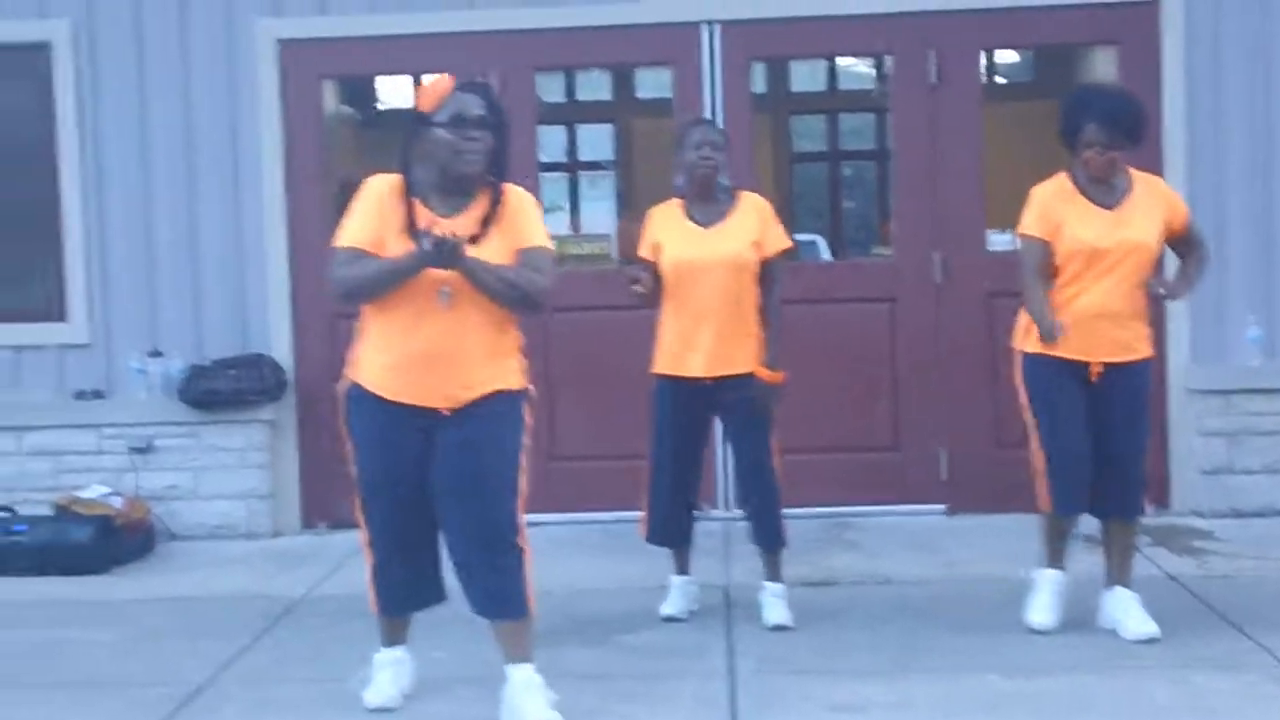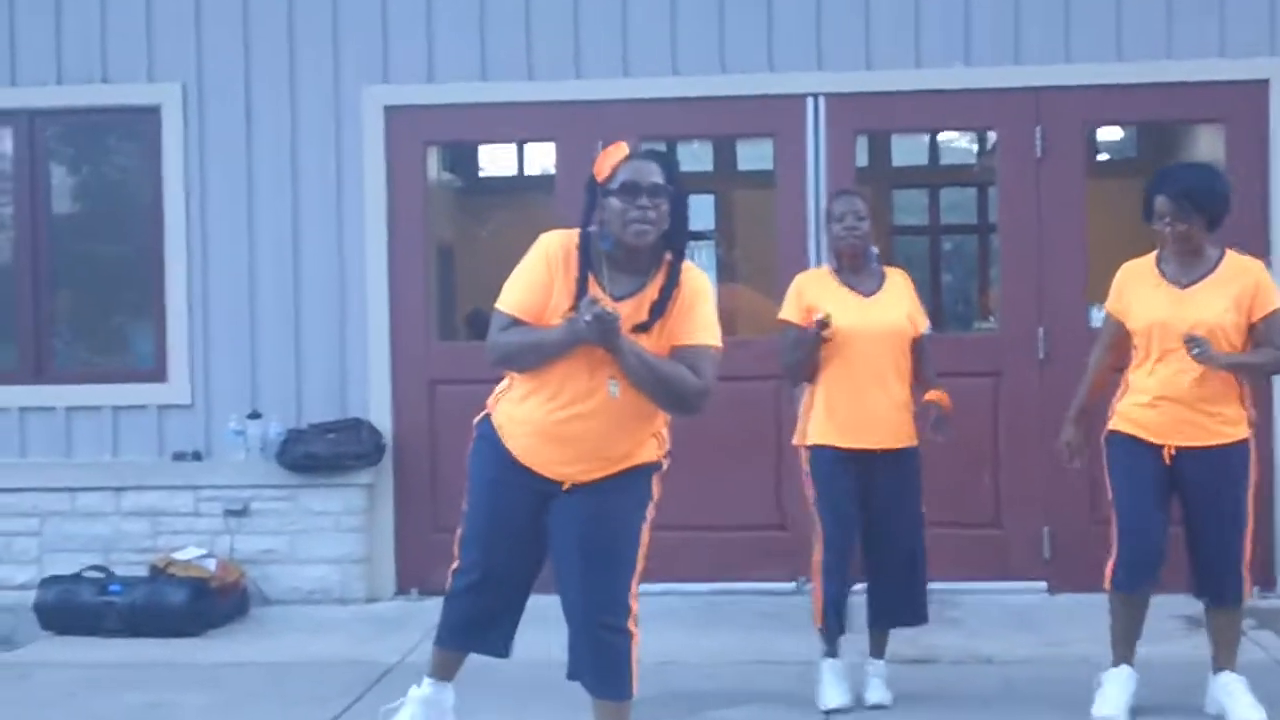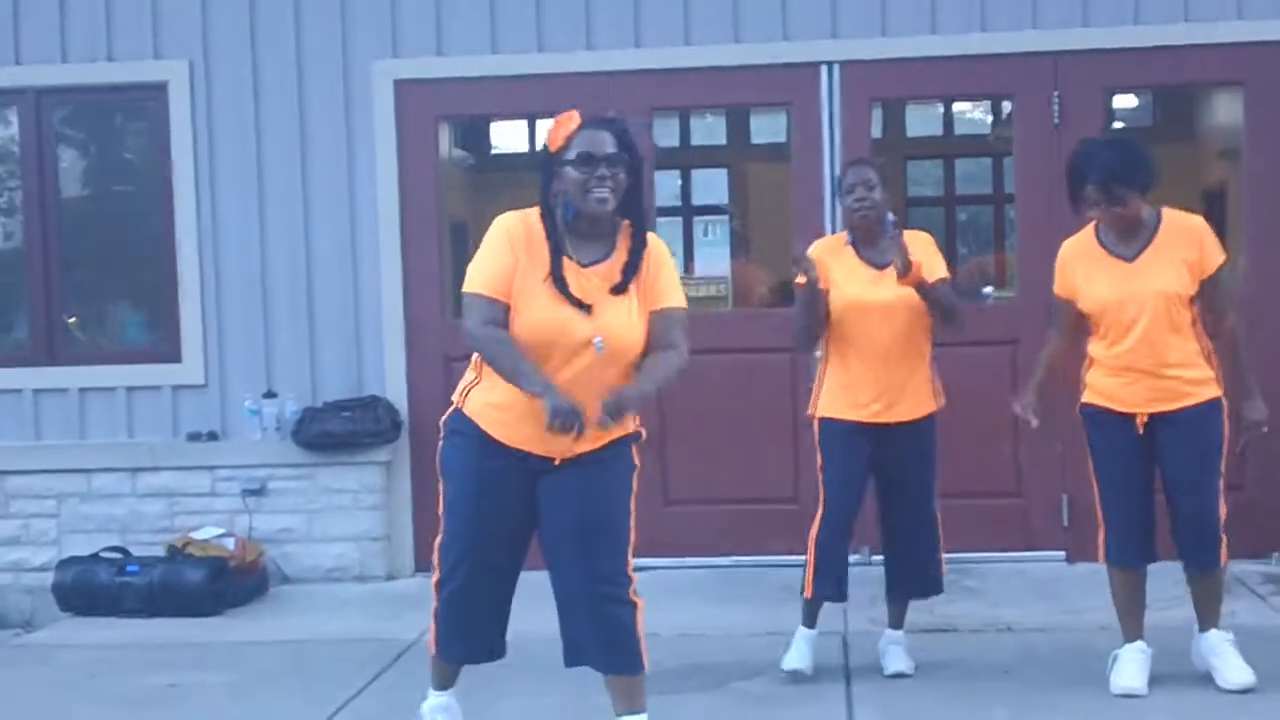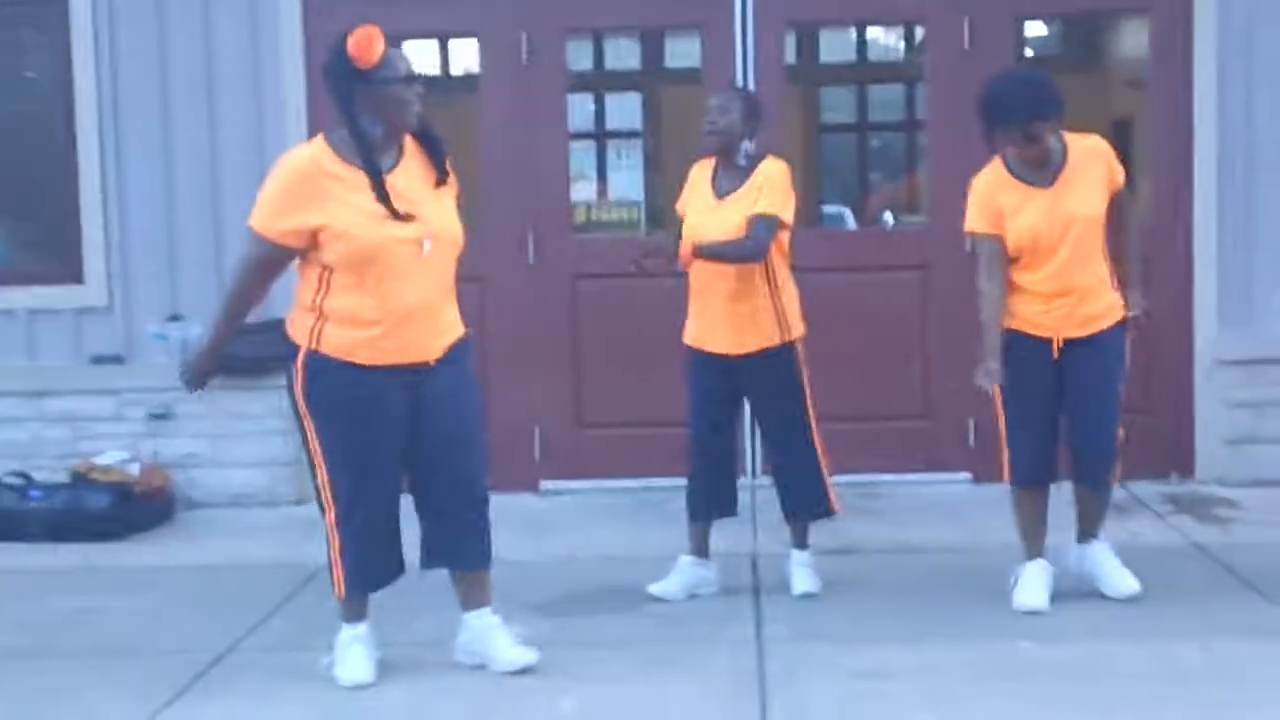
dt=0.5s
person 1, frame 1
left shoulder: (514, 204)
right shoulder: (381, 193)
left elbow: (537, 292)
right elbow: (343, 281)
left wrist: (465, 261)
right wrist: (415, 257)
left hip: (485, 397)
right hip: (385, 397)
left knee: (492, 532)
right knee: (394, 531)
right ankle: (392, 656)
person 1, frame 2
left shoulder: (689, 287)
right shoulder: (555, 253)
left elbow: (692, 394)
right elbow: (499, 347)
left wrist: (618, 342)
right wrist: (575, 332)
left hip: (616, 473)
right hip: (514, 450)
left knee: (604, 611)
right knee: (480, 578)
person 1, frame 3
left shoulder: (649, 252)
right shoulder: (514, 233)
left elbow: (674, 350)
right elbow: (479, 329)
left wrist: (631, 394)
right wrist: (544, 392)
left hip: (596, 451)
right hip: (489, 438)
left knee: (604, 586)
right knee: (467, 574)
person 1, frame 4
left shoulder: (430, 157)
right shoulder: (307, 170)
right elbow: (258, 267)
left wrist: (438, 311)
right wrist: (215, 345)
left hip: (441, 359)
right hip: (346, 369)
left knee: (460, 489)
right knee: (356, 502)
left ankle: (479, 623)
right ankle: (354, 632)
person 2, frame 1
left shoulder: (1156, 196)
right shoulder: (1048, 198)
left elbow: (1193, 249)
right elbow: (1032, 279)
left wrist: (1180, 282)
right wrist: (1044, 320)
left hip: (1126, 358)
right hip: (1053, 356)
left knee: (1123, 474)
right knee: (1066, 469)
left ankle: (1119, 594)
right ankle: (1051, 573)
person 2, frame 2
right shoulder: (1131, 276)
right elbow: (1107, 356)
left wrist: (1221, 359)
right wrist: (1074, 419)
left hip: (1218, 442)
right hip: (1137, 437)
left knee: (1222, 560)
right knee: (1135, 552)
right ankle: (1120, 669)
person 2, frame 3
left shoulder: (1190, 234)
right shoulder: (1073, 253)
left elbow: (1222, 322)
right elbow: (1064, 332)
left wrist: (1250, 394)
right wrist: (1032, 389)
left hip: (1190, 403)
right hip: (1110, 408)
left knee: (1200, 522)
right knee: (1123, 527)
left ankle: (1211, 637)
right ankle: (1133, 646)
person 2, frame 4
left shoulder: (1097, 155)
right shoulder: (988, 188)
left elbow: (1119, 224)
right elbow: (991, 276)
left wrist: (1130, 288)
right wrist: (992, 356)
left hip: (1096, 326)
right hip: (1021, 332)
left knee: (1097, 444)
right knee: (1028, 449)
left ankle: (1089, 545)
right ankle: (1034, 562)
person 3, frame 1
left shoulder: (755, 209)
right shoulder: (660, 219)
left elbow: (771, 295)
left wrist: (770, 366)
right wrist: (642, 285)
left hip: (741, 368)
right hip: (678, 369)
left knee: (757, 470)
right knee: (672, 473)
left ankle: (773, 586)
right ankle: (682, 581)
person 3, frame 2
left shoulder: (901, 283)
right shoulder: (808, 285)
left elbow: (919, 361)
right elbow: (791, 370)
left wrist: (933, 396)
right wrist: (813, 342)
left hip: (896, 440)
right hip: (831, 439)
left knee: (899, 549)
right knee: (835, 545)
left ankle: (876, 662)
right ankle: (830, 661)
person 3, frame 3
left shoulder: (920, 244)
right shoulder: (825, 253)
left elbow: (952, 314)
right elbow: (805, 338)
left wrist: (914, 276)
right wrist: (813, 291)
left hip: (912, 410)
right hip: (843, 411)
left knee: (912, 521)
right knee: (835, 514)
left ankle: (894, 635)
right ankle: (807, 631)
person 3, frame 4
left shoulder: (773, 174)
right shoulder: (697, 174)
left elbow: (752, 247)
left wrist: (688, 251)
right wrist: (672, 254)
left hip: (766, 335)
right hip: (707, 337)
left knee: (791, 440)
right knee: (707, 444)
left ankle: (800, 554)
right ankle: (697, 561)
